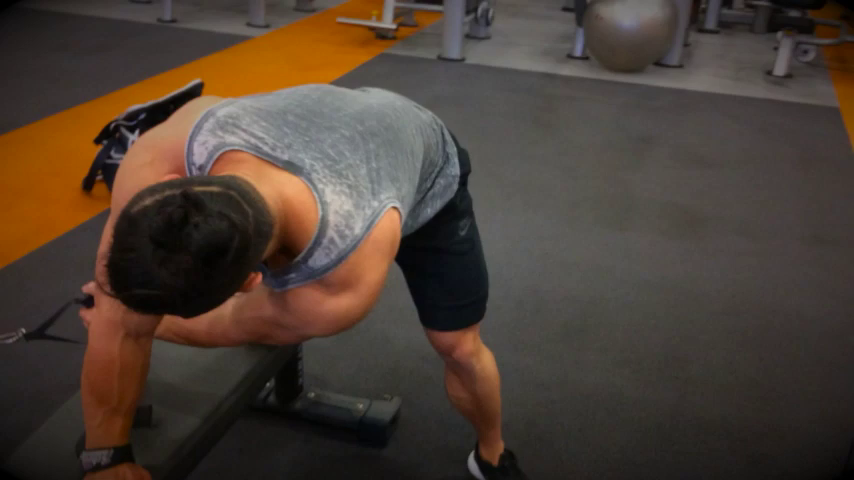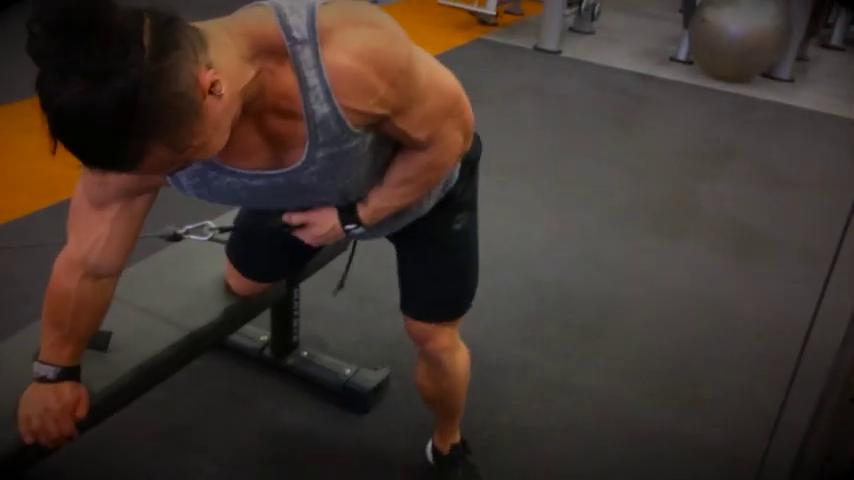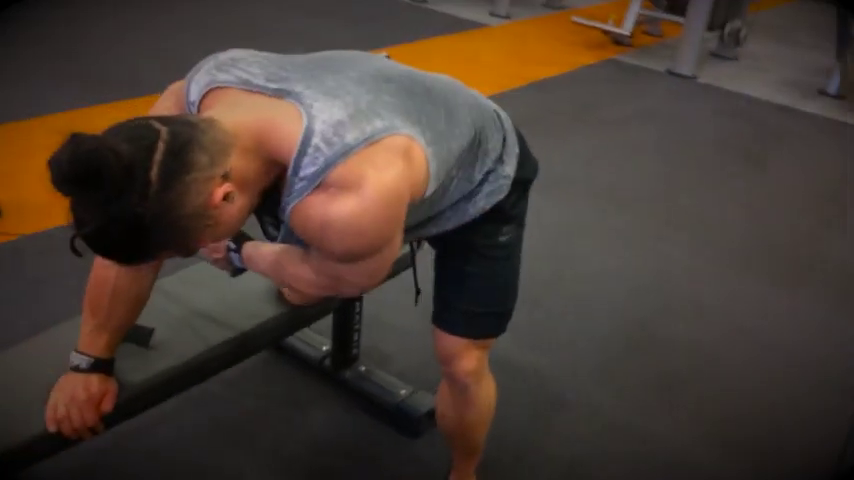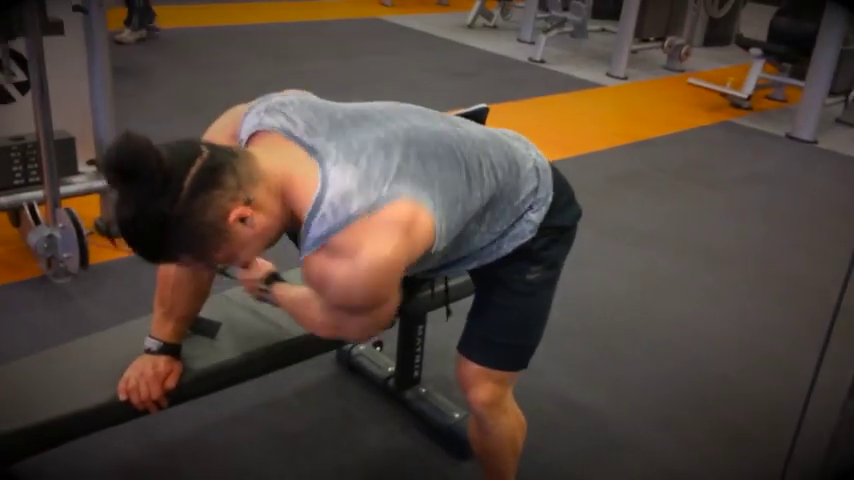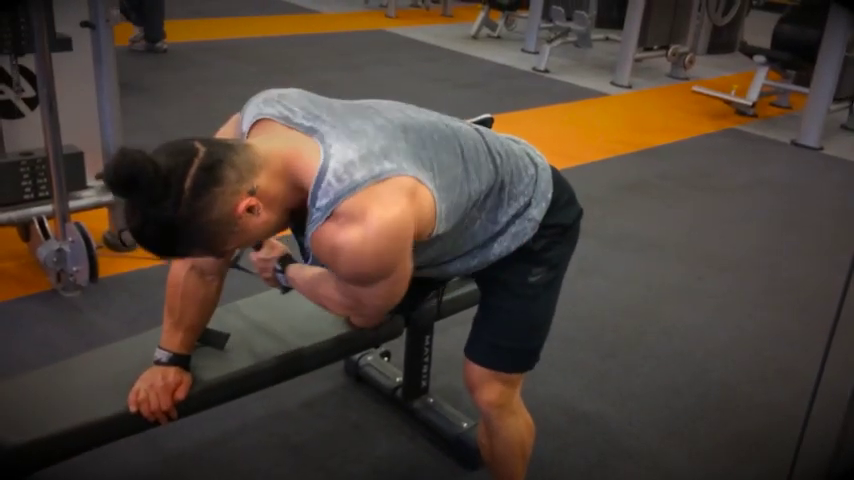
dt=1s
person 1, frame 1
left shoulder: (347, 283)
right shoulder: (158, 161)
left elbow: (250, 325)
right elbow: (121, 324)
left wrist: (160, 325)
left hip: (428, 178)
right hip: (329, 160)
left knee: (459, 347)
person 1, frame 2
left shoulder: (347, 57)
right shoulder: (135, 120)
left elbow: (452, 131)
right elbow: (88, 263)
left wrist: (355, 216)
right wrist: (54, 374)
left hip: (427, 177)
left knee: (434, 340)
right knee: (242, 285)
person 1, frame 3
left shoulder: (348, 202)
right shoulder: (185, 107)
left elbow: (342, 281)
right elbow: (130, 255)
left wrist: (240, 253)
right wrist: (90, 362)
left hip: (482, 181)
right hip: (412, 148)
left knee: (460, 363)
right knee: (297, 293)
person 1, frame 4
left shoulder: (355, 254)
right shoulder: (237, 135)
left elbow: (350, 322)
right elbow: (190, 256)
left wrist: (269, 288)
right wrist: (161, 345)
left hip: (527, 216)
right hip: (455, 185)
left knee: (483, 391)
right knee: (357, 305)
person 1, frame 5
left shoulder: (359, 226)
right shoulder: (243, 133)
left elbow: (370, 301)
right elbow: (201, 265)
left wrist: (285, 270)
right wrist: (171, 356)
left hip: (529, 218)
right hip: (455, 201)
left knee: (491, 393)
right knee: (362, 320)
